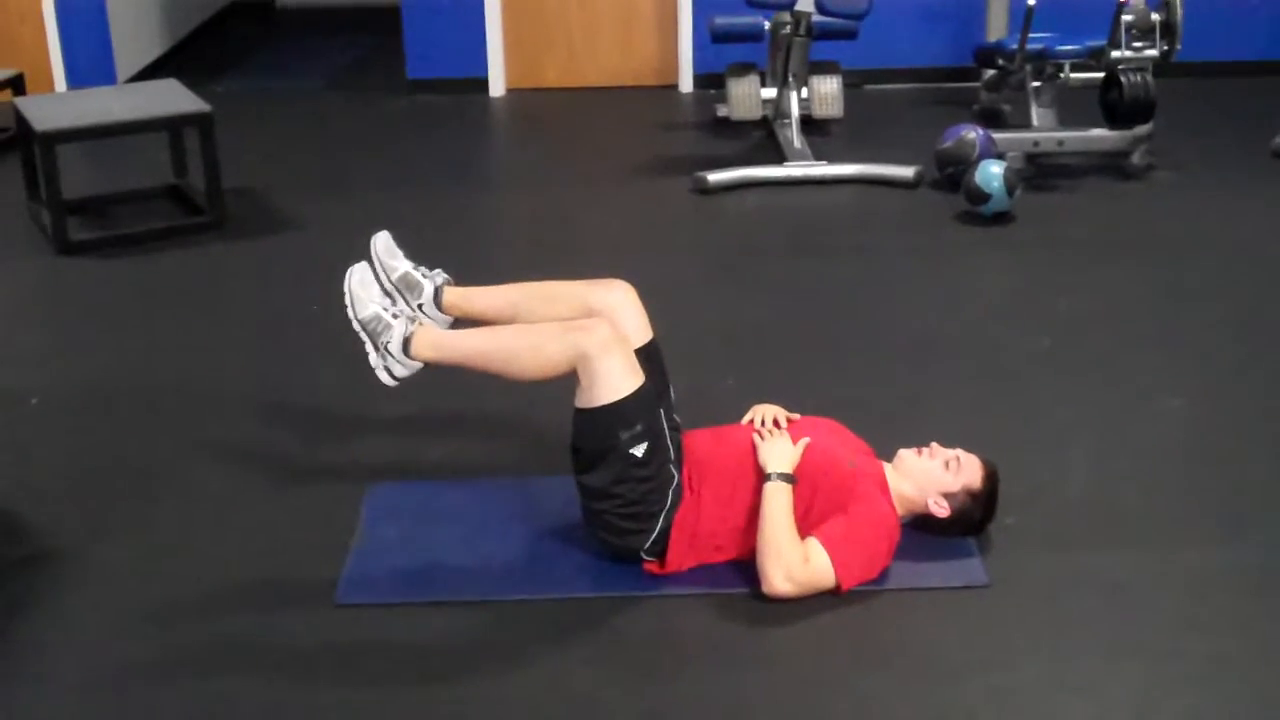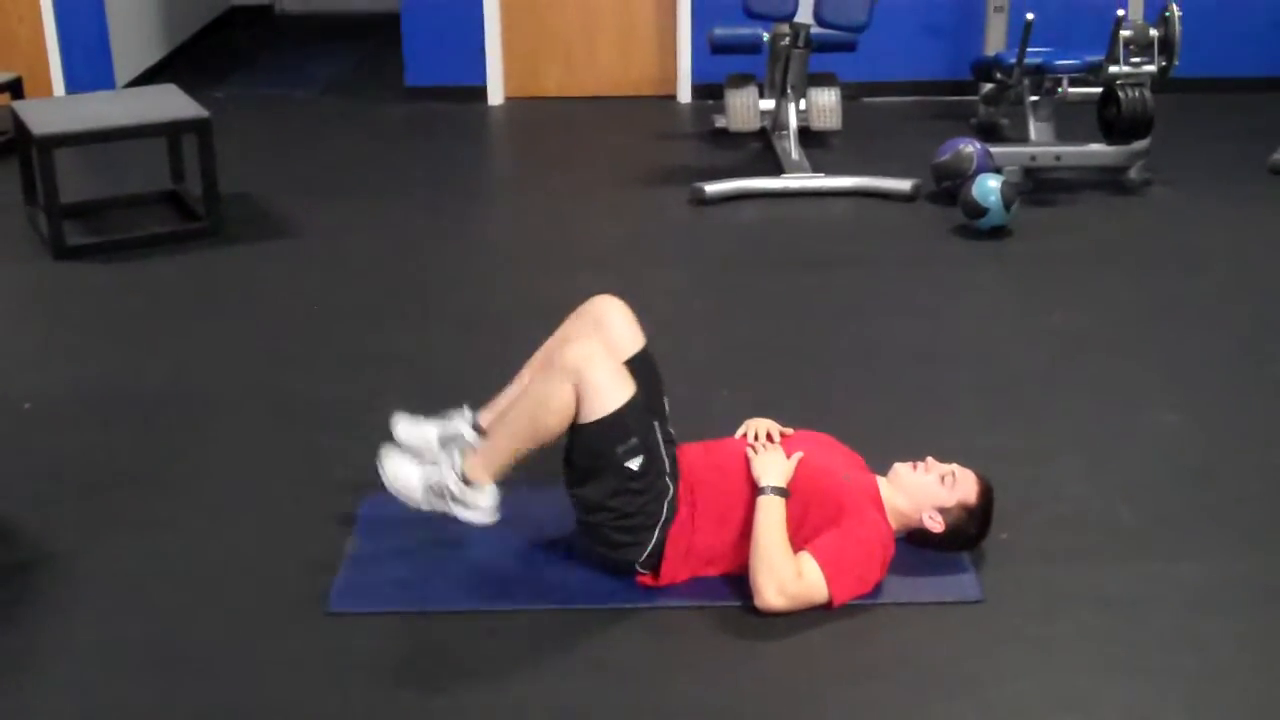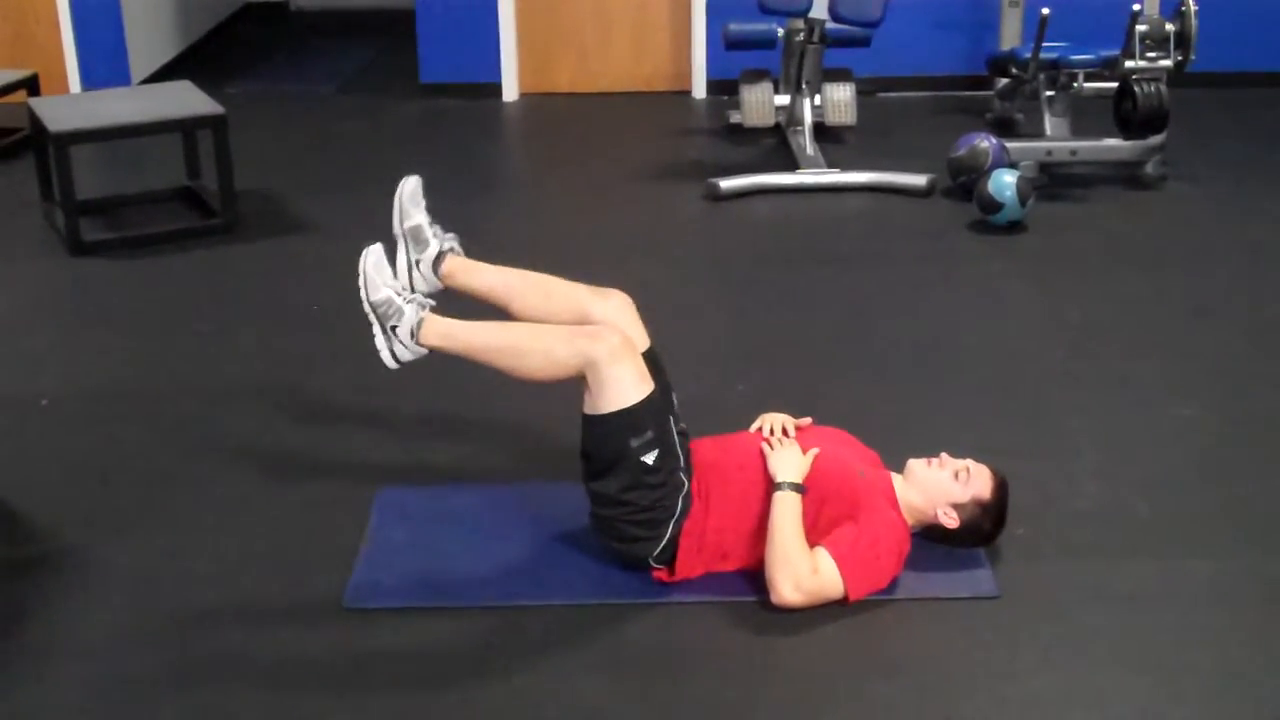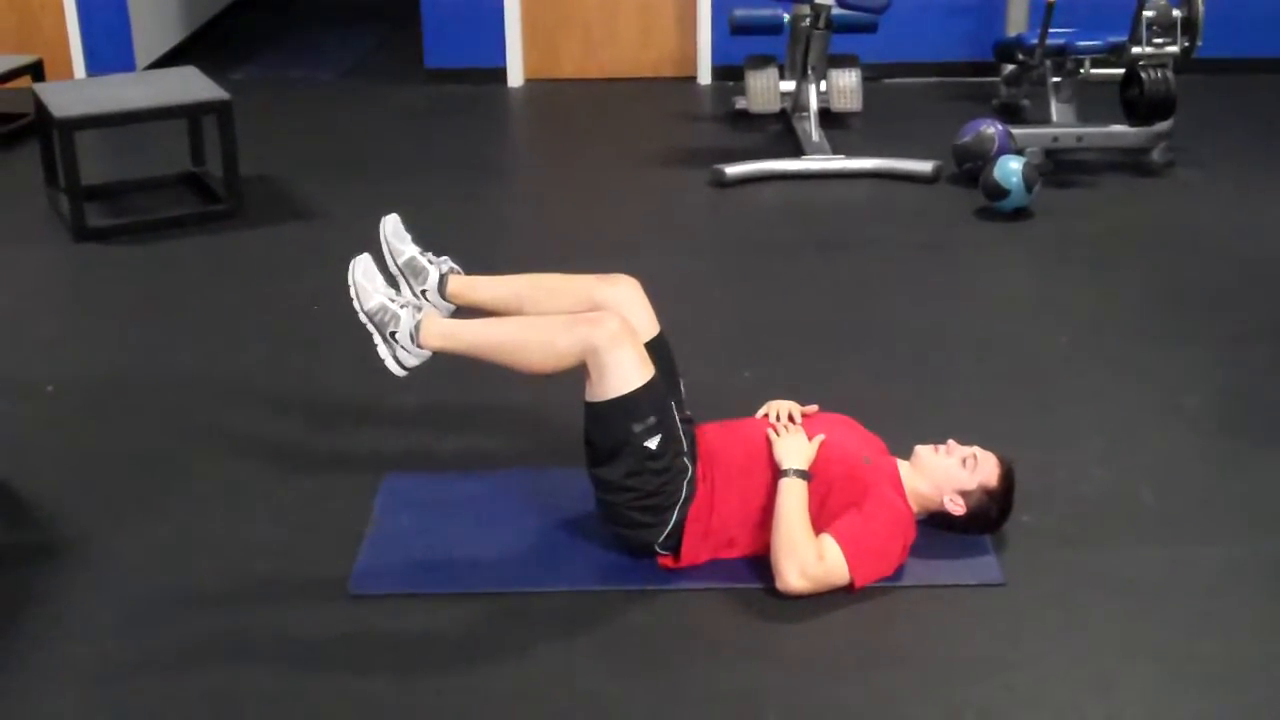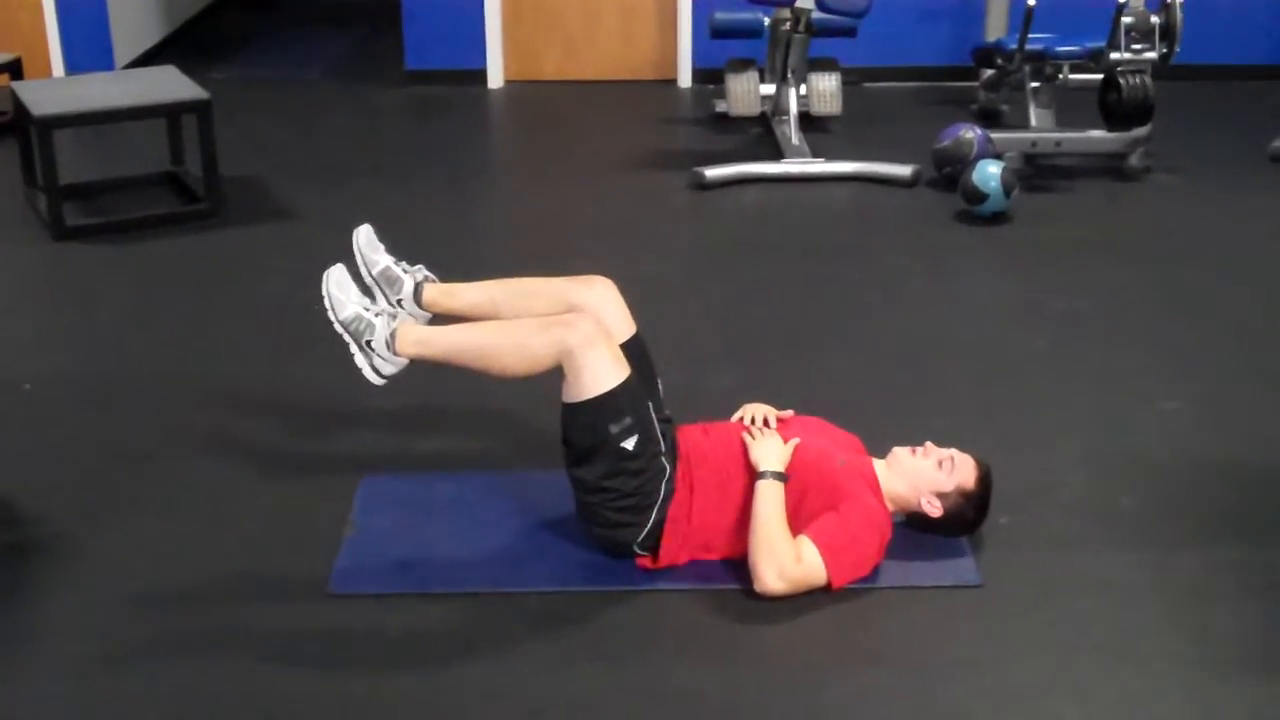
dt=1s
person 1, frame 1
left shoulder: (874, 523)
right shoulder: (860, 460)
left elbow: (781, 578)
left wrist: (779, 472)
right wrist: (770, 418)
left hip: (652, 514)
right hip: (673, 459)
left knee: (596, 338)
right knee: (613, 297)
left ankle: (407, 346)
right ankle: (437, 301)
person 1, frame 2
left shoulder: (868, 539)
right shoulder: (852, 470)
left elbow: (773, 592)
left wrist: (772, 487)
right wrist: (763, 432)
left hip: (645, 527)
right hip: (671, 475)
left knee: (585, 357)
right knee: (608, 314)
left ankle: (470, 485)
right ankle: (477, 434)
person 1, frame 3
left shoulder: (883, 538)
right shoulder: (867, 467)
left elbow: (788, 589)
left wrist: (787, 482)
right wrist: (777, 423)
left hip: (657, 522)
right hip: (681, 468)
left knee: (605, 345)
right knee: (610, 306)
left ankle: (415, 331)
right ankle: (439, 264)
person 1, frame 4
left shoulder: (888, 522)
right shoulder: (873, 453)
left elbow: (795, 576)
left wrist: (794, 469)
right wrist: (784, 410)
left hip: (665, 507)
right hip: (686, 451)
left knee: (603, 332)
right knee: (617, 292)
left ankle: (415, 334)
right ankle: (442, 287)
person 1, frame 5
left shoulder: (865, 523)
right shoulder: (851, 454)
left elbow: (773, 576)
left wrist: (770, 471)
right wrist: (759, 413)
left hip: (644, 506)
right hip: (664, 450)
left knee: (578, 333)
right knee: (592, 292)
left ankle: (392, 343)
right ankle: (420, 297)
